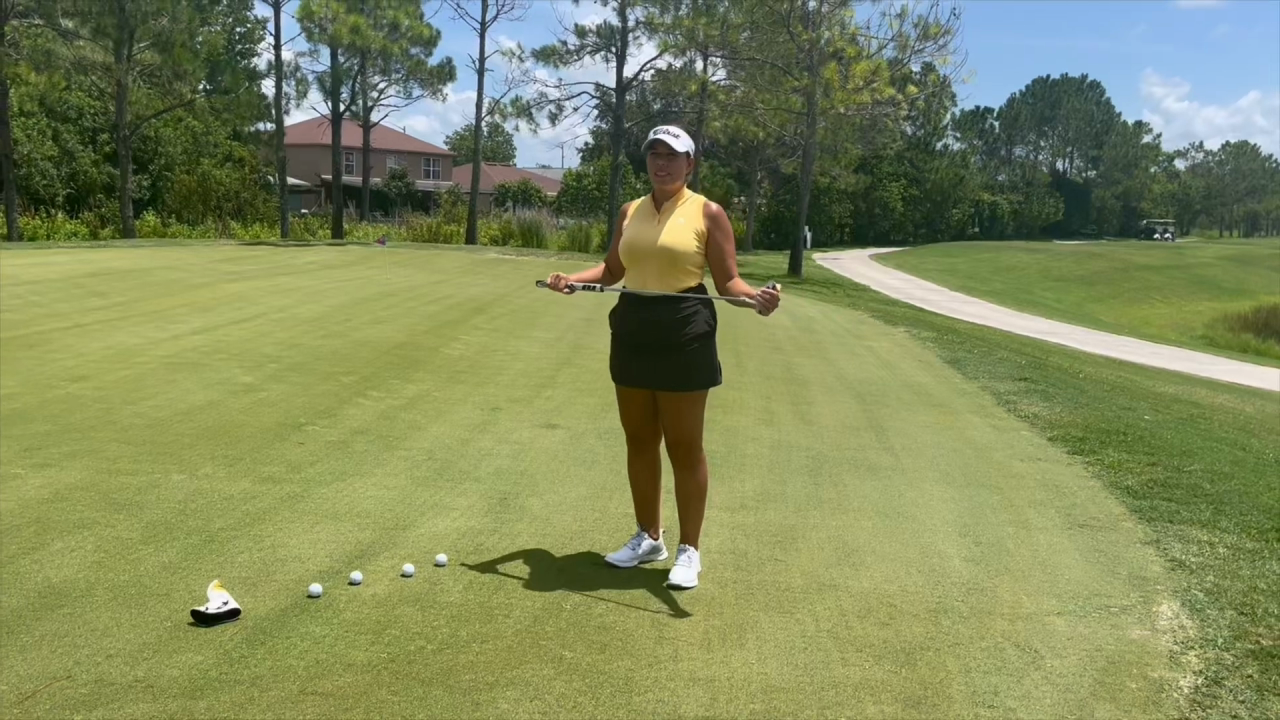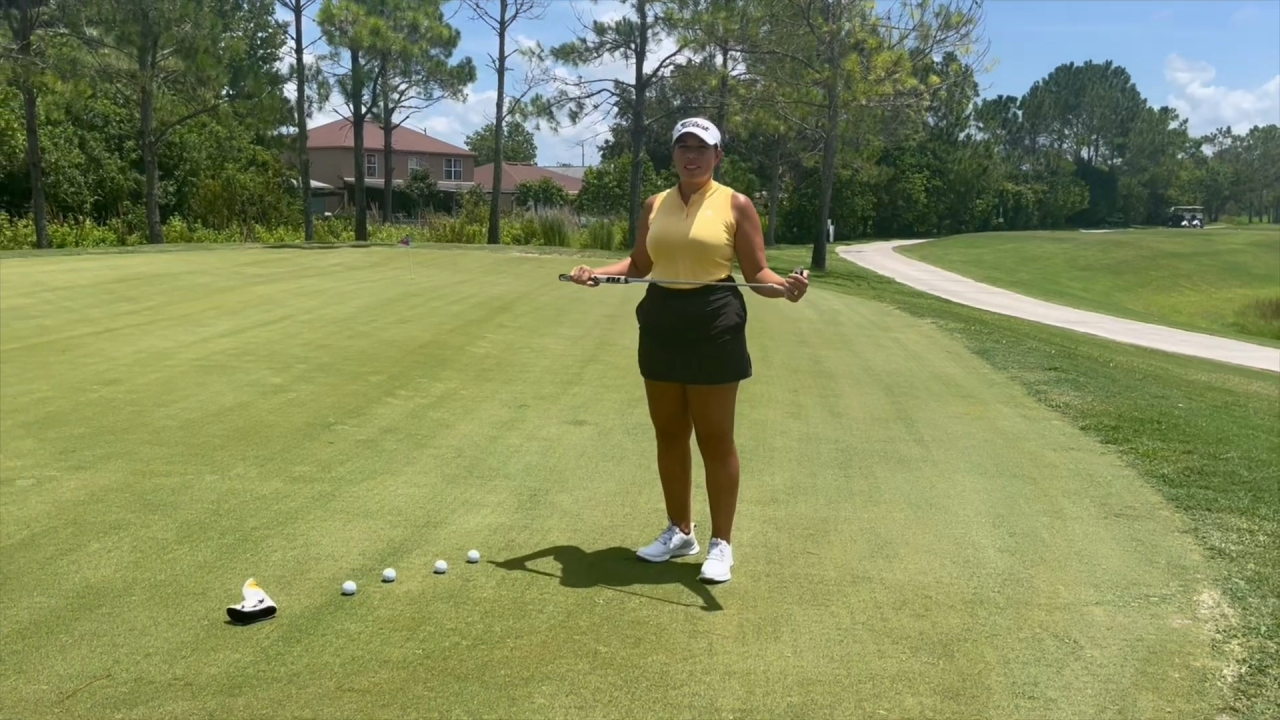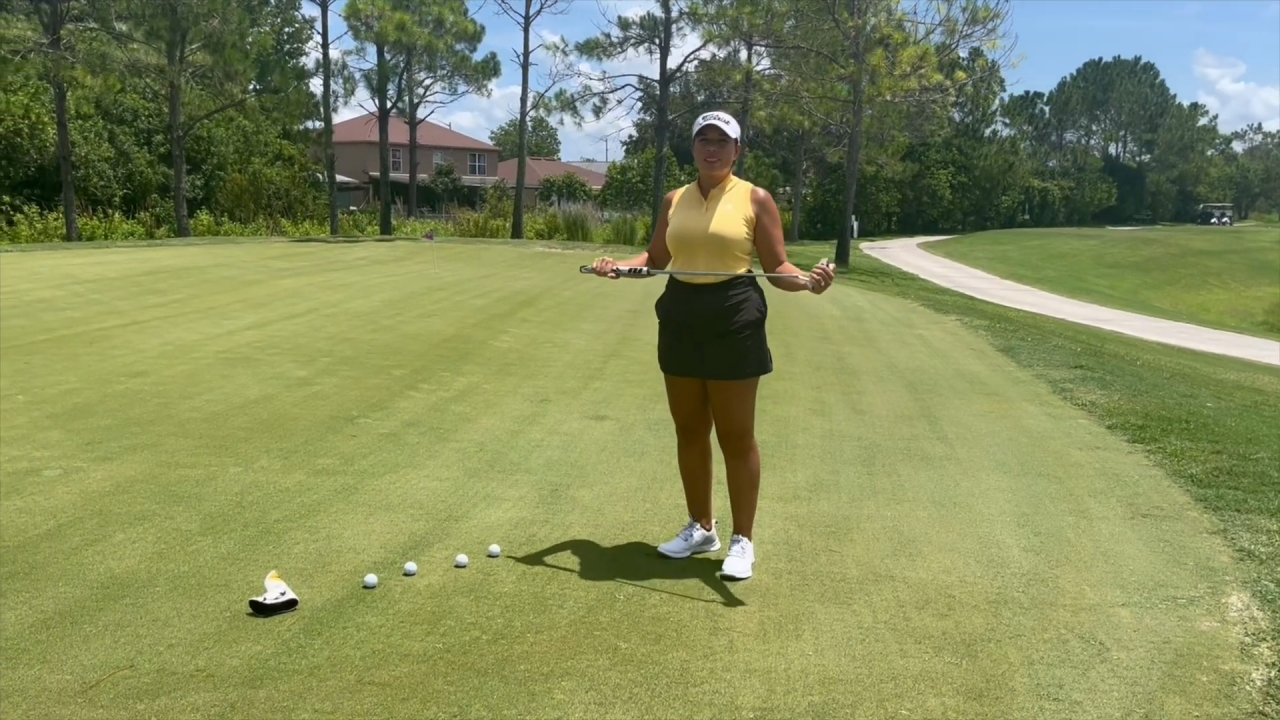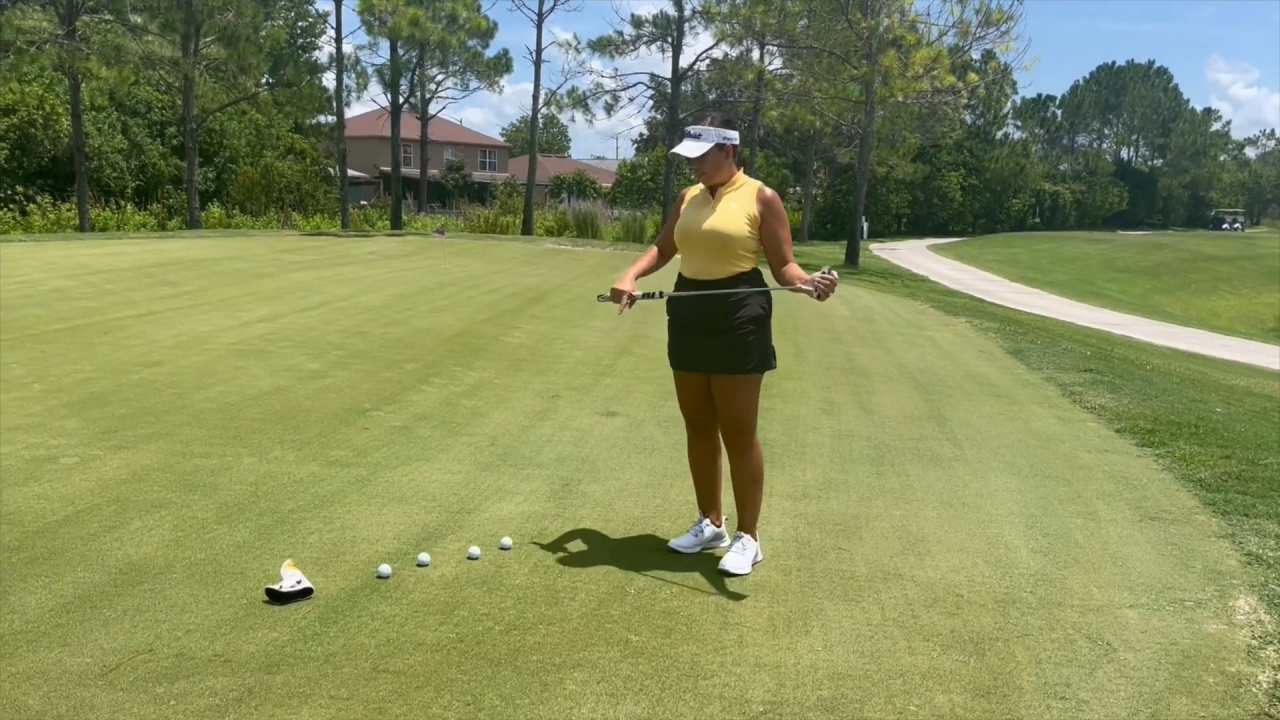
dt=1s
person 1, frame 1
left shoulder: (707, 212)
right shoulder: (629, 211)
left elbow: (727, 280)
right elbow: (612, 270)
left wrist: (755, 297)
right wrist: (571, 279)
left hip: (684, 333)
right hip: (632, 331)
left knee: (685, 447)
right knee: (639, 441)
left ankle: (689, 550)
right ankle: (649, 536)
person 1, frame 2
left shoulder: (735, 204)
right shoulder: (654, 205)
left elbow: (756, 272)
right elbow: (639, 264)
left wrist: (784, 286)
right wrist: (595, 272)
left hip: (714, 324)
right hip: (660, 323)
left knee: (716, 440)
right knee: (669, 435)
left ankle: (720, 543)
right ankle: (680, 531)
person 1, frame 3
left shoulder: (755, 199)
right shoulder: (674, 200)
left elbow: (777, 268)
right elbow: (656, 258)
left wrist: (808, 280)
right wrist: (618, 266)
left hip: (733, 319)
right hip: (680, 318)
left knee: (736, 437)
right knee: (689, 431)
left ankle: (742, 540)
right ankle: (701, 527)
person 1, frame 4
left shoulder: (761, 198)
right shoulder: (688, 197)
left elbow: (782, 265)
right elbow: (663, 249)
left wrist: (809, 282)
right wrist: (631, 277)
left hip: (738, 318)
right hip: (688, 315)
left knee: (739, 433)
right knee: (698, 427)
left ankle: (748, 537)
right ankle: (710, 523)
